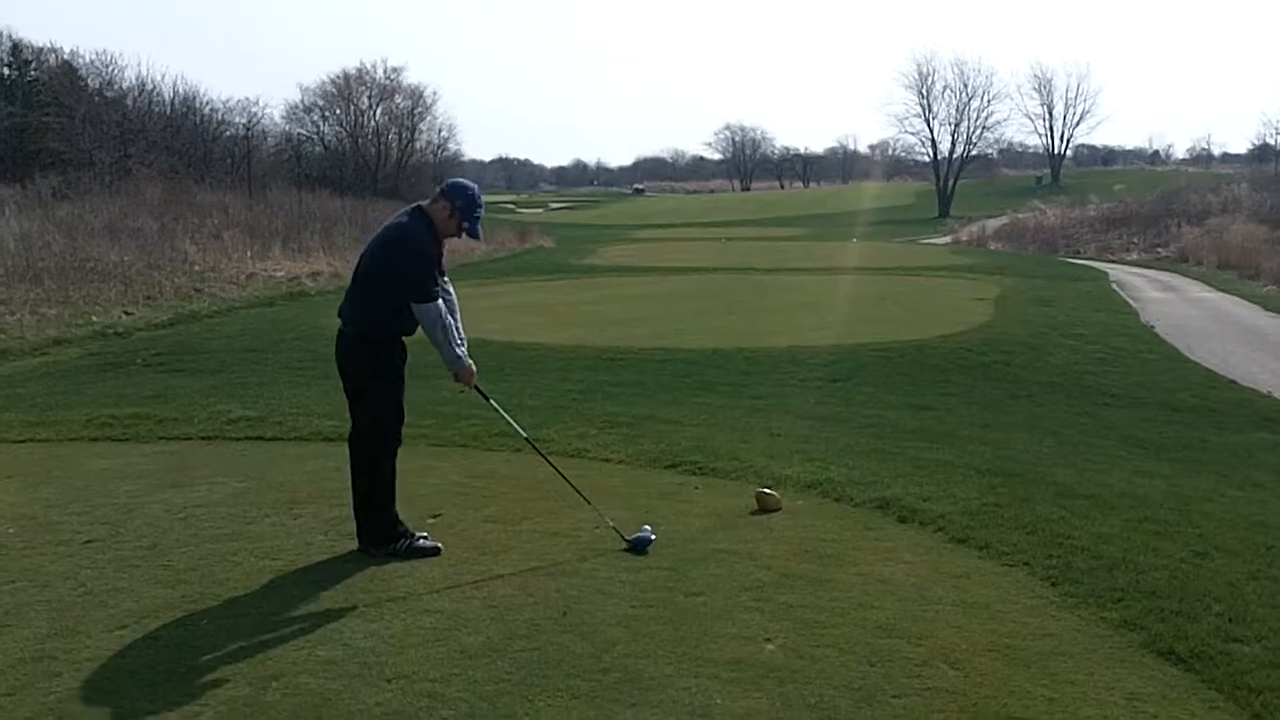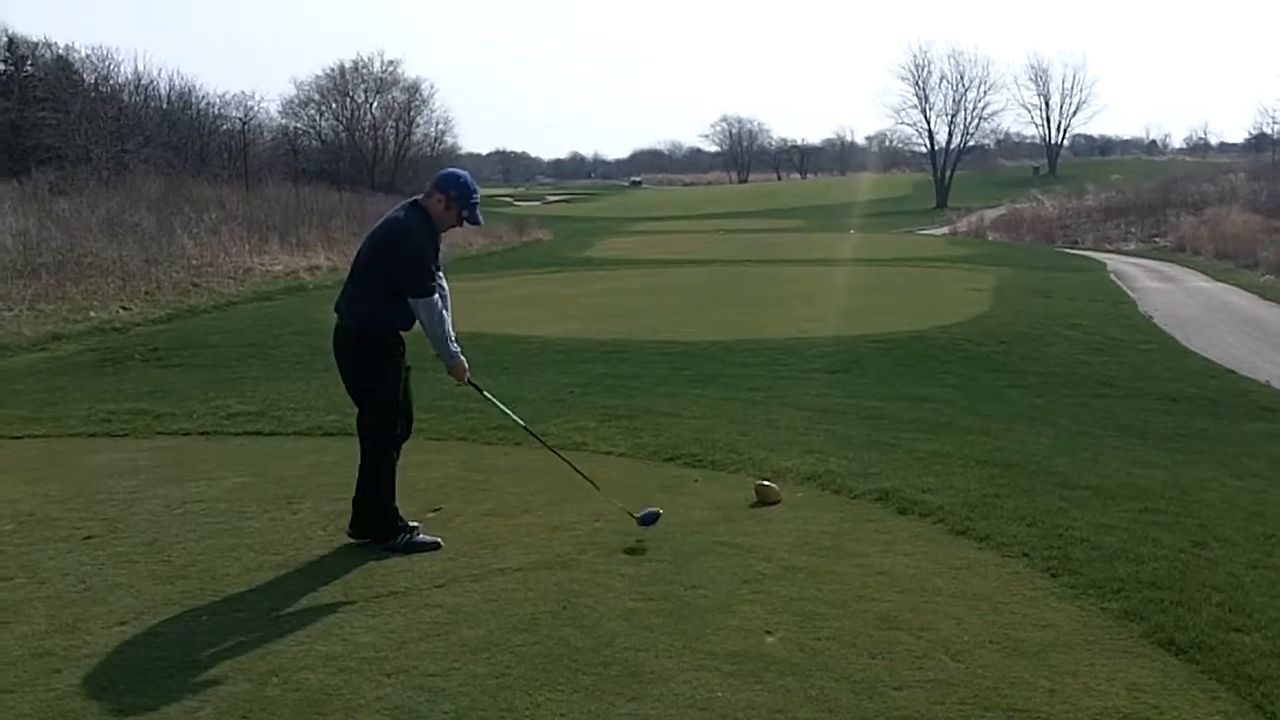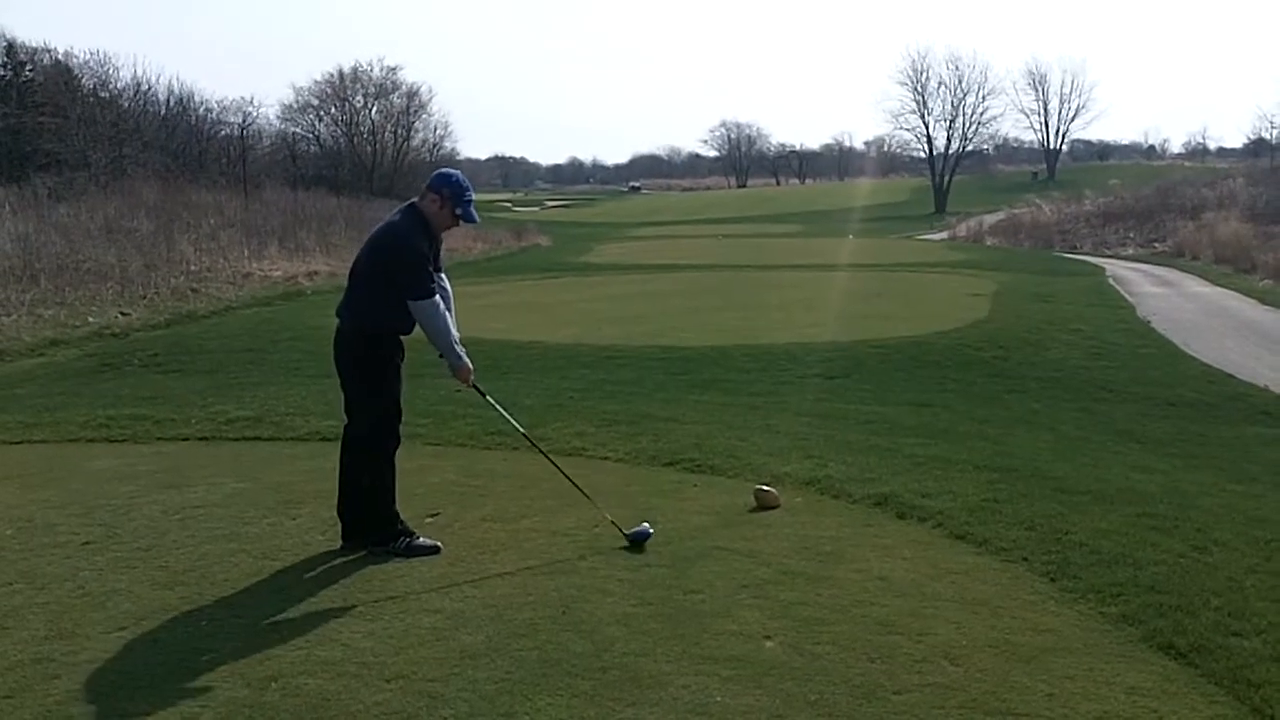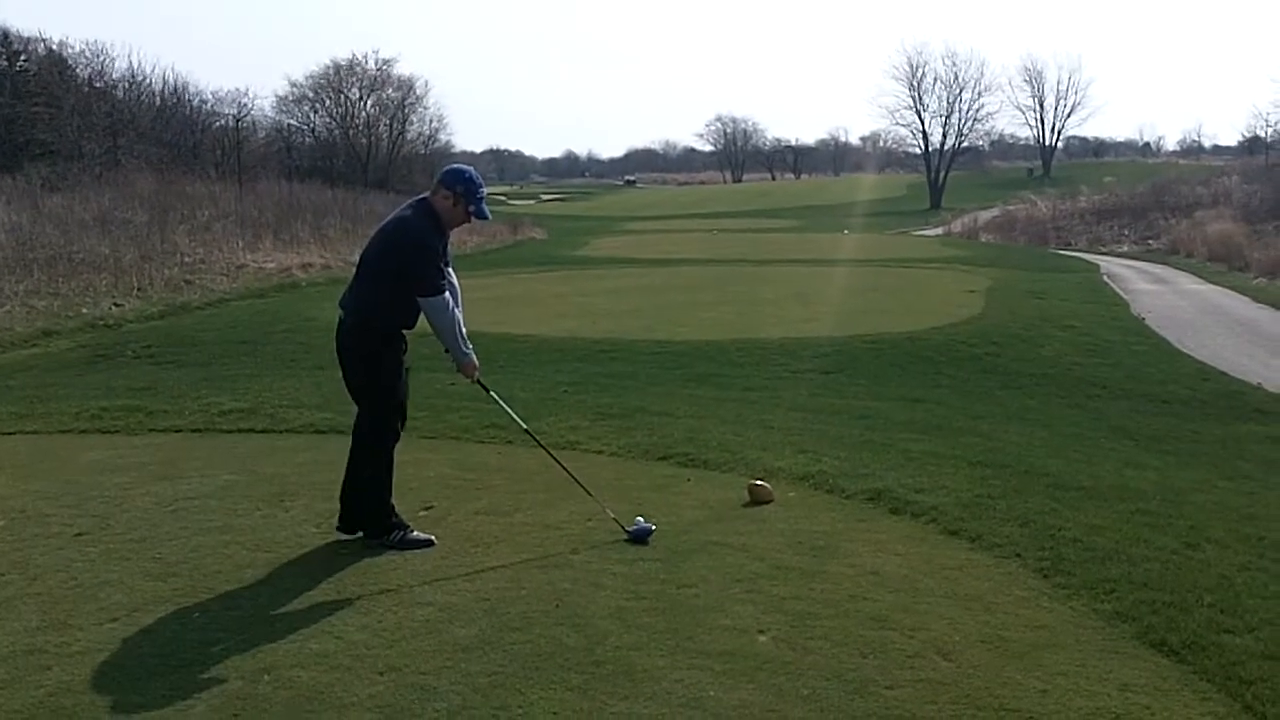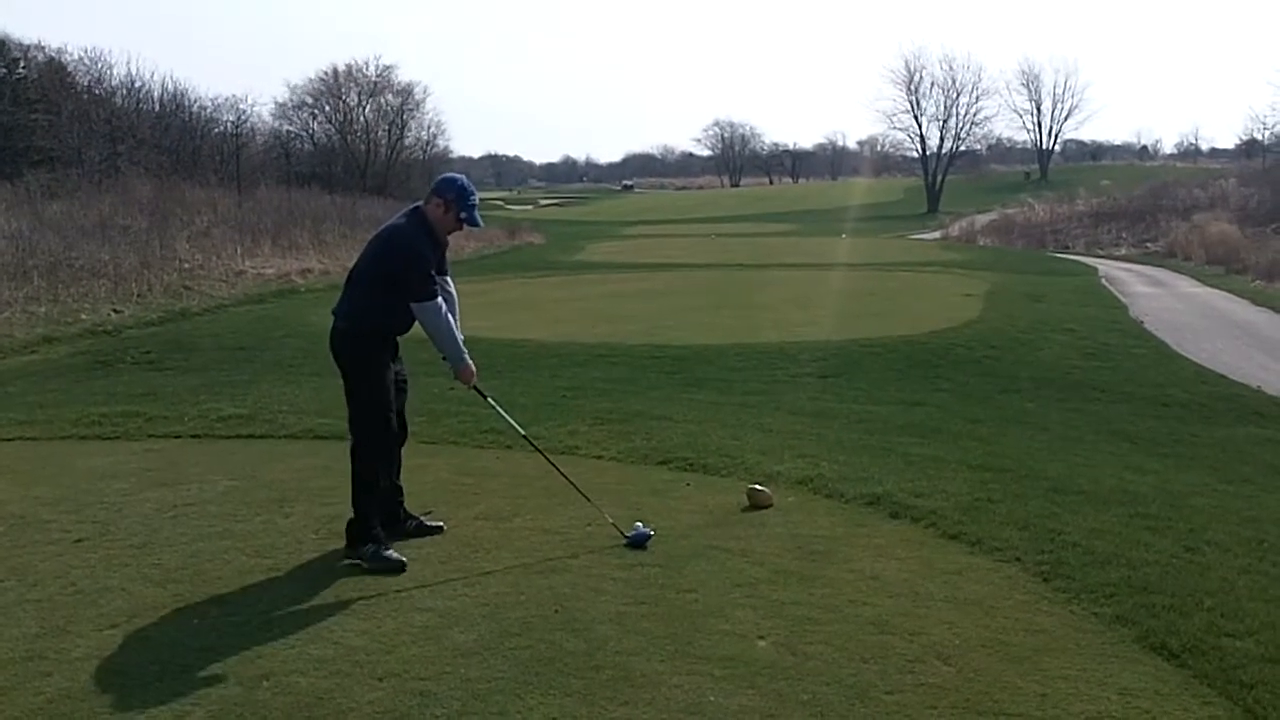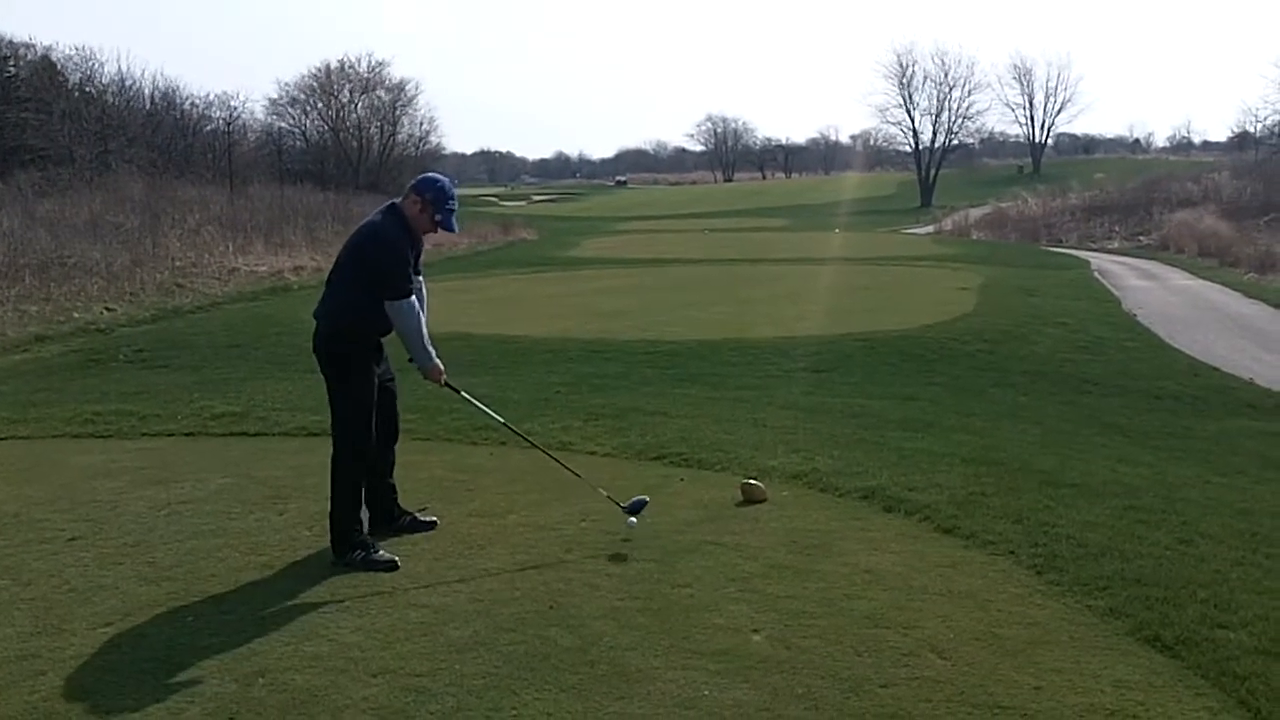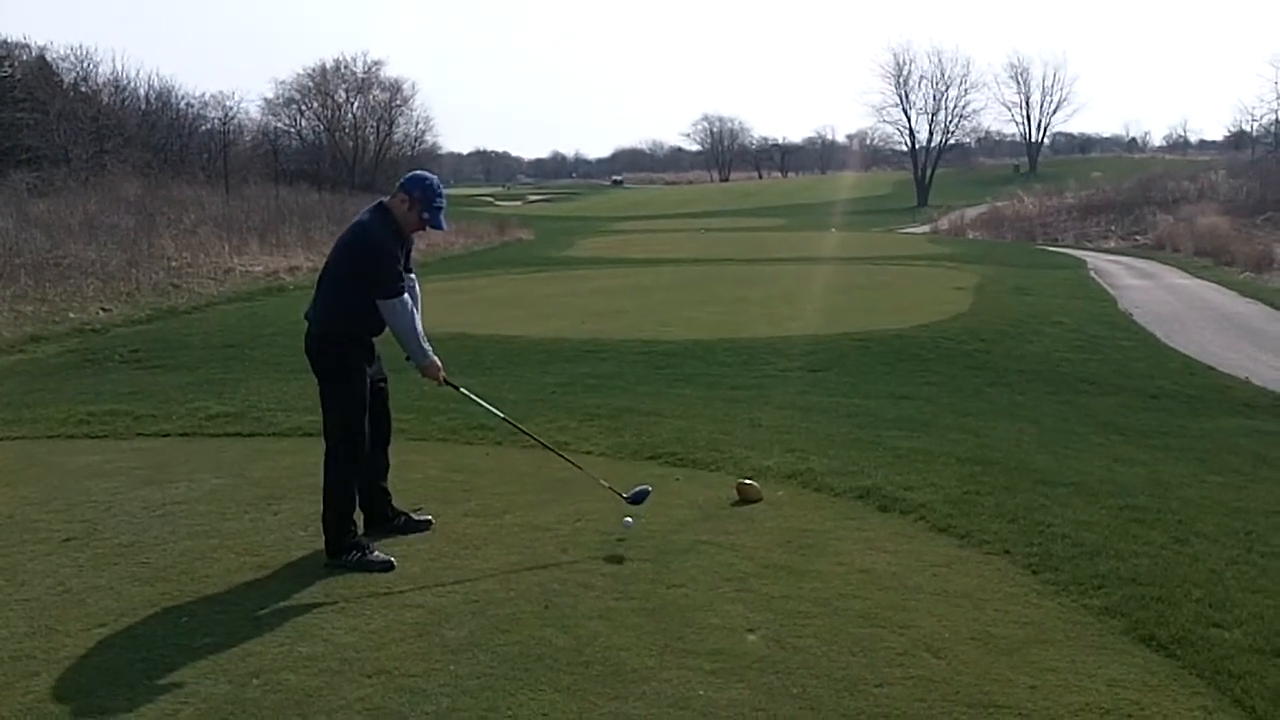
dt=0.7s
person 1, frame 1
left shoulder: (421, 232)
right shoulder: (410, 239)
left elbow: (443, 293)
right elbow: (430, 311)
left wrist: (461, 352)
right wrist: (457, 362)
left hip: (377, 342)
right hip: (367, 346)
left knee: (376, 435)
right knee: (379, 437)
left ankle: (377, 528)
right ankle: (383, 534)
person 1, frame 2
left shoulder: (421, 226)
right shoulder: (407, 233)
left elbow: (438, 288)
right elbow: (427, 306)
left wrist: (450, 348)
right wrist: (451, 357)
left hip: (376, 337)
right hip: (364, 340)
left knee: (393, 424)
right knee: (384, 429)
left ankle: (368, 518)
right ankle: (384, 528)
person 1, frame 3
left shoulder: (423, 230)
right shoulder: (404, 237)
left elbow: (440, 289)
right elbow: (427, 308)
left wrist: (454, 348)
right wrist: (456, 359)
left hip: (372, 340)
right hip: (366, 343)
left knee: (364, 432)
right knee: (380, 434)
left ankle: (357, 527)
right ankle: (384, 531)
person 1, frame 4
left shoulder: (429, 222)
right shoulder: (415, 232)
left elbow: (448, 284)
right elbow: (437, 304)
left wrist: (460, 347)
right wrist: (463, 354)
left hip: (380, 332)
right hip: (367, 335)
left knee: (379, 421)
right knee: (380, 426)
left ankle: (357, 513)
right ankle: (378, 523)
person 1, frame 5
left shoulder: (430, 235)
right shoulder: (406, 240)
left elbow: (444, 292)
right elbow: (431, 310)
left wrist: (457, 353)
right wrist: (460, 360)
left hip: (380, 337)
right hip: (359, 338)
left knee: (393, 429)
right knee: (375, 431)
left ankle: (392, 515)
right ankle: (365, 535)
person 1, frame 6
left shoulder: (405, 232)
right shoulder: (385, 237)
left elbow: (415, 291)
right elbow: (403, 308)
left wrist: (423, 354)
right wrist: (427, 360)
left hip: (366, 339)
right hip: (341, 343)
left knee: (385, 428)
right knee: (355, 438)
left ankle: (385, 513)
right ankle: (348, 541)
person 1, frame 7
left shoulder: (395, 231)
right shoulder: (374, 236)
left elbow: (408, 288)
right elbow: (396, 307)
left wrist: (420, 350)
right wrist: (424, 358)
left hip: (357, 340)
right hip: (334, 344)
left knee: (376, 430)
right knee: (349, 439)
left ankle: (379, 514)
right ankle: (342, 543)
